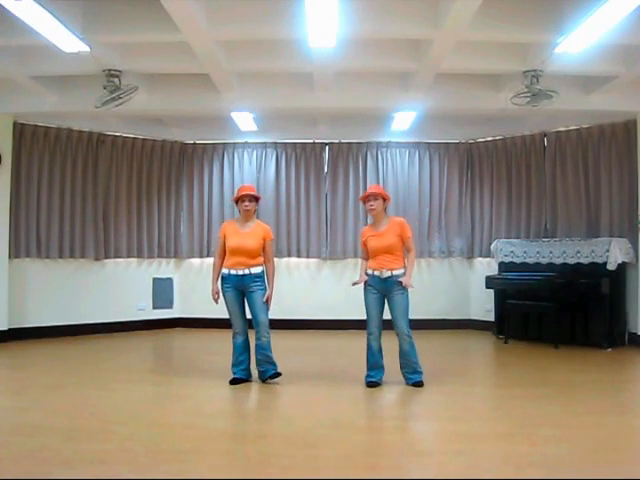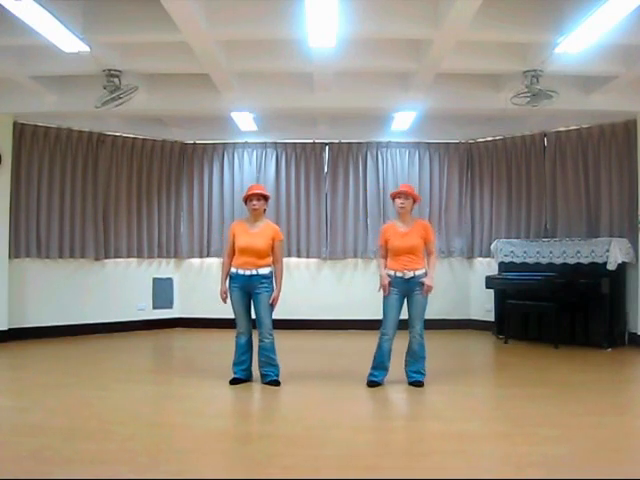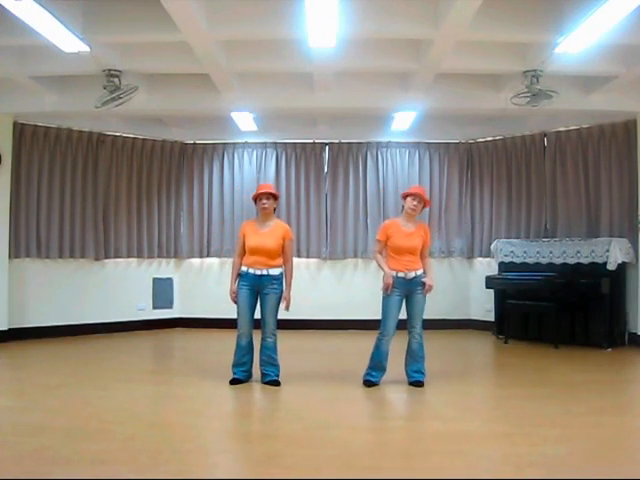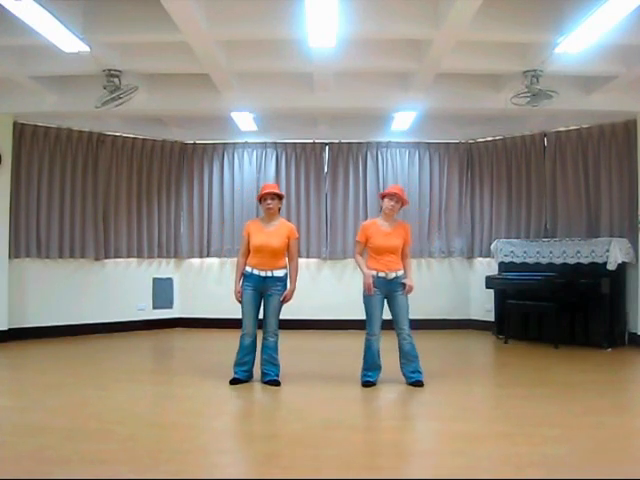
dt=0.5s
person 1, frame 1
left shoulder: (399, 223)
right shoulder: (365, 231)
left elbow: (411, 251)
left wrist: (408, 275)
right wrist: (362, 274)
left hip: (396, 280)
right hip: (373, 281)
left knee: (402, 329)
right knee: (373, 330)
left ankle: (412, 374)
right ankle: (374, 375)
person 1, frame 2
left shoulder: (423, 226)
right shoulder: (387, 229)
left elbow: (431, 253)
right elbow: (382, 257)
left wrist: (430, 276)
right wrist: (382, 273)
left hip: (417, 280)
right hip: (394, 281)
left knee: (416, 330)
right knee: (387, 330)
left ankle: (416, 374)
right ankle: (377, 374)
person 1, frame 3
left shoulder: (423, 229)
right shoulder: (388, 226)
right elbow: (377, 253)
left wrist: (429, 276)
right wrist: (386, 271)
left hip: (417, 281)
right hip: (395, 282)
left knee: (416, 330)
right knee: (387, 330)
left ankle: (416, 374)
right ankle: (374, 374)
person 1, frame 4
left shoulder: (404, 228)
right shoulder: (367, 226)
left elbow: (406, 257)
right elbow: (358, 254)
left wrist: (409, 277)
right wrist: (366, 273)
left hip: (397, 281)
right hip: (375, 281)
left knee: (404, 330)
right knee: (373, 331)
left ankle: (412, 374)
right ankle: (370, 374)
person 2, frame 1
left shoulder: (264, 229)
right shoulder: (226, 227)
left elbow: (269, 261)
right elbow: (219, 257)
left wrist: (270, 287)
right wrist: (214, 283)
left hip: (255, 279)
right hip: (230, 280)
left knee: (262, 326)
right knee: (238, 329)
left ankle: (267, 370)
right ankle: (241, 373)
person 2, frame 2
left shoulder: (273, 230)
right shoulder: (236, 227)
left elbow: (278, 262)
right elbow: (228, 257)
left wrist: (278, 288)
right wrist: (223, 283)
left hip: (262, 280)
right hip: (238, 279)
left knee: (266, 329)
right knee: (242, 329)
left ankle: (270, 374)
right ankle: (241, 372)
person 2, frame 3
left shoulder: (284, 229)
right shoulder: (246, 227)
left elbow: (288, 261)
right elbow: (238, 257)
left wrist: (288, 289)
right wrist: (233, 283)
left hip: (272, 280)
right hip: (247, 278)
left knee: (269, 330)
right knee: (243, 329)
left ankle: (270, 374)
right ankle: (241, 372)
person 2, frame 4
left shoulder: (289, 228)
right shoulder: (250, 226)
left elbow: (293, 260)
right elbow: (243, 256)
left wrist: (292, 286)
right wrist: (237, 283)
left hip: (276, 280)
right hip: (252, 278)
left knee: (271, 330)
right knee: (248, 329)
left ankle: (270, 374)
right ankle: (242, 372)
